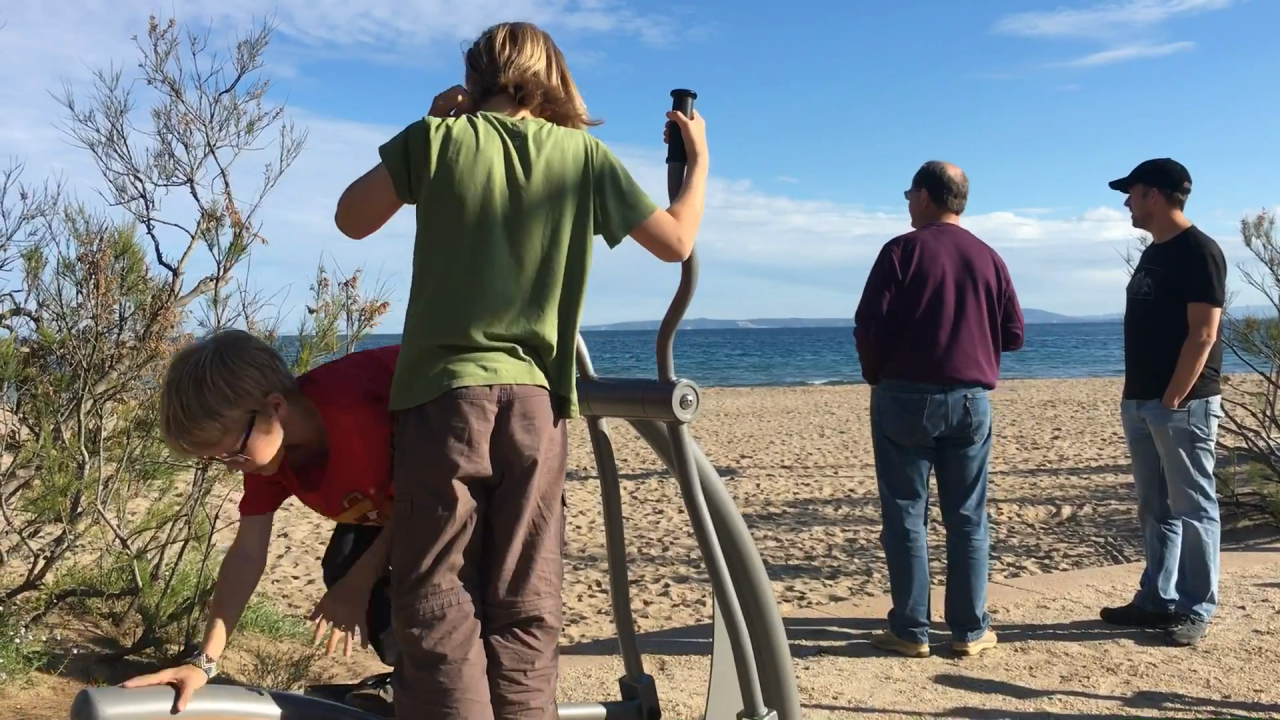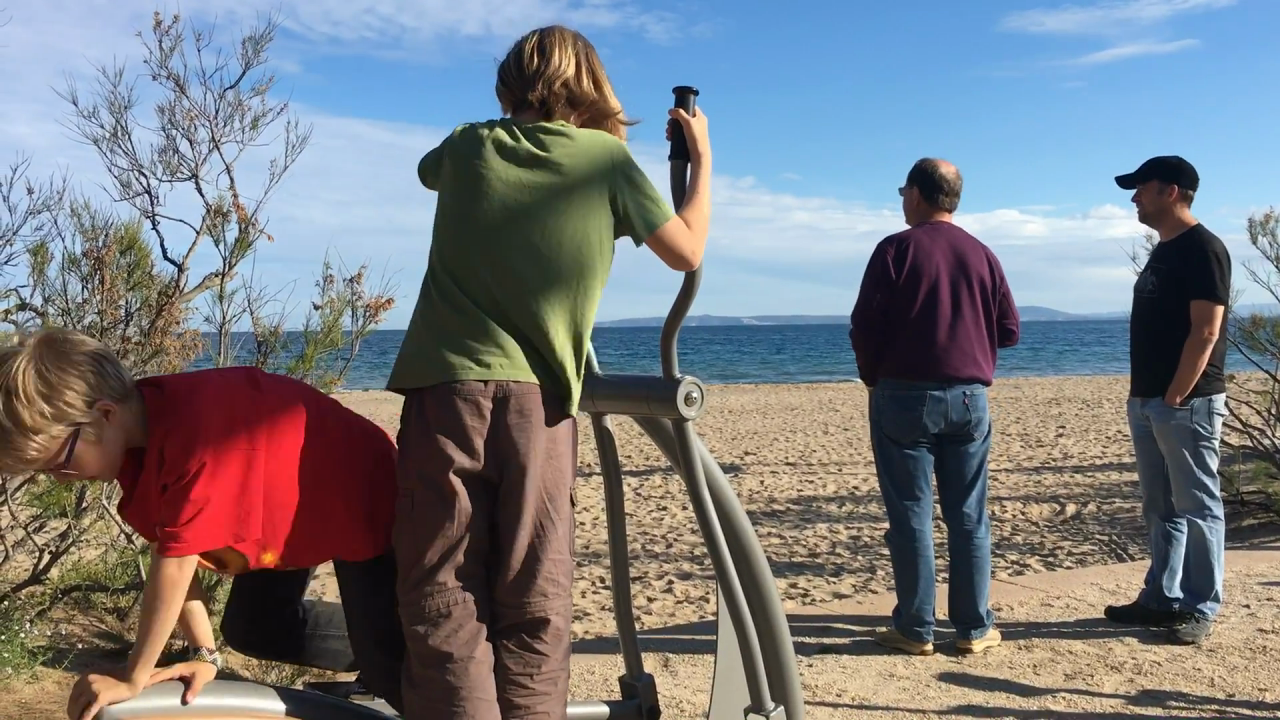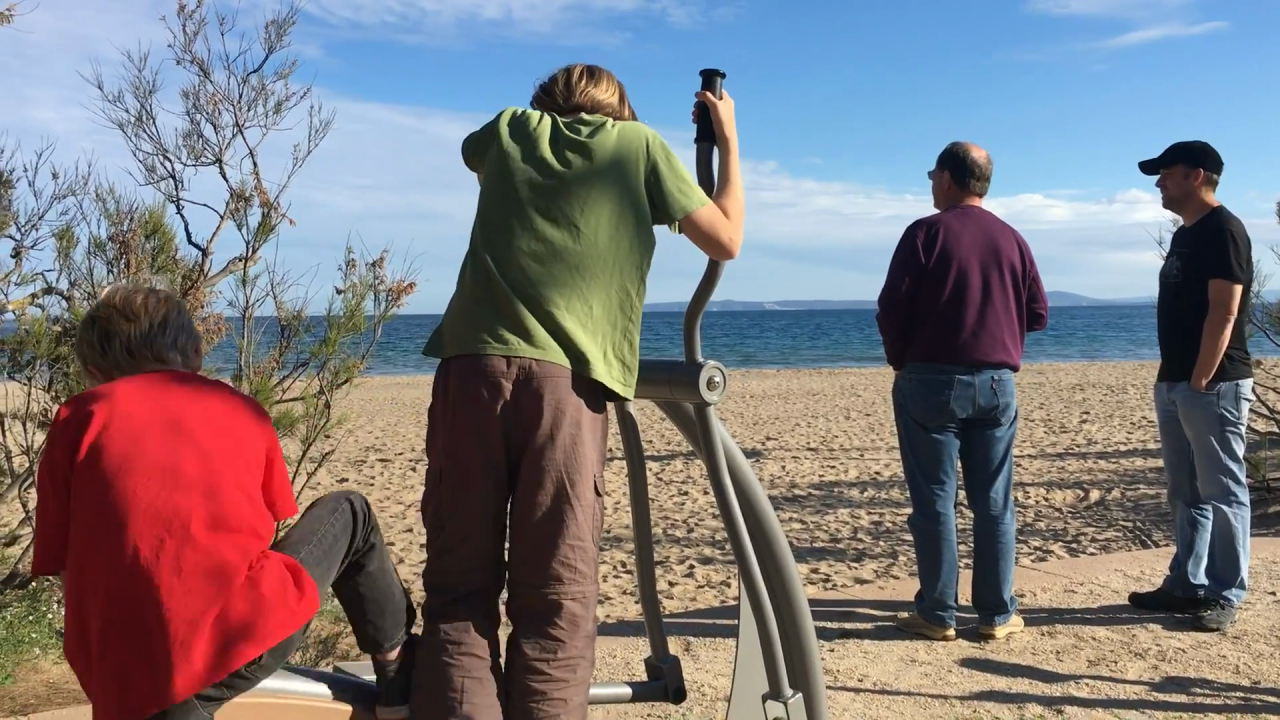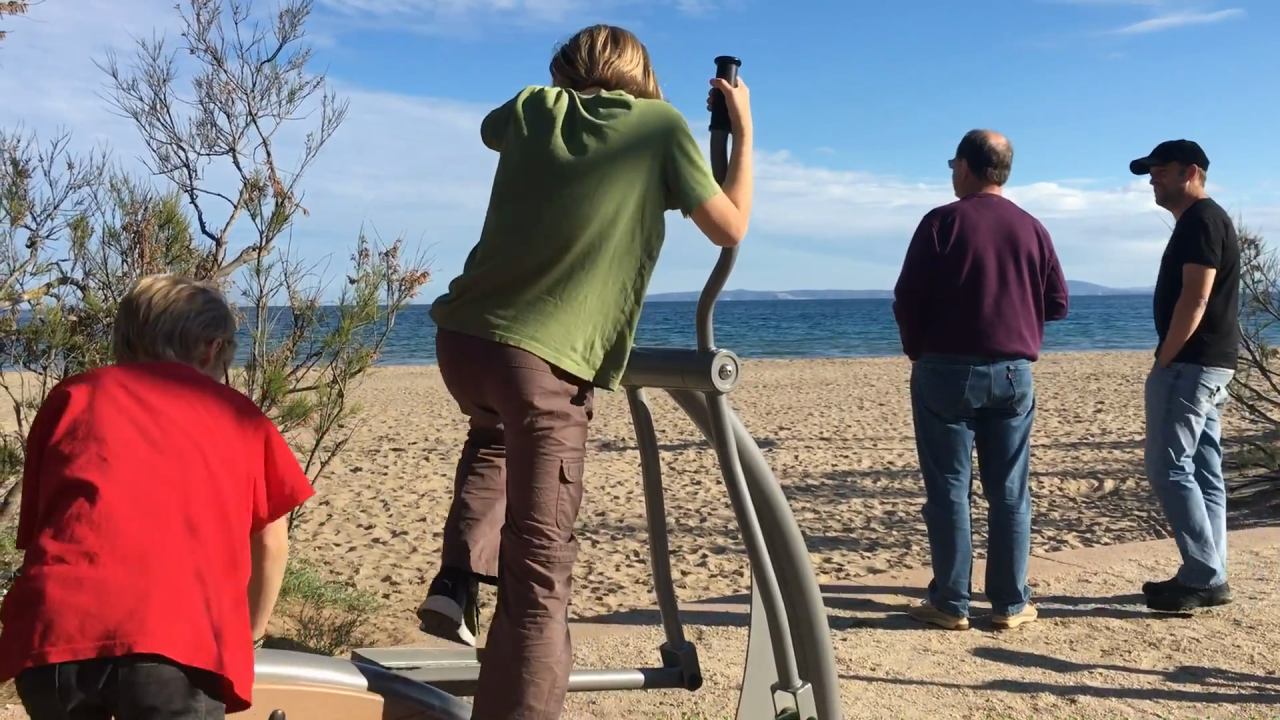
dt=1s
person 1, frame 1
left shoulder: (437, 139)
right shoulder: (581, 153)
left elbow: (351, 220)
right elbow: (675, 242)
right wrist: (699, 159)
left hip: (443, 393)
right hip: (533, 399)
left knee: (439, 604)
right knee: (524, 607)
person 1, frame 2
left shoulder: (466, 147)
right shoulder: (604, 156)
right elbow: (687, 251)
right wrist: (701, 157)
left hip: (448, 389)
right hip: (538, 399)
left knee: (445, 599)
right knee: (533, 604)
person 1, frame 3
left shoulder: (507, 130)
right shoulder: (637, 143)
right elbow: (725, 240)
right wrist: (729, 142)
left hip: (475, 367)
right hip: (566, 381)
left knee: (460, 592)
right knee: (555, 596)
person 1, frame 4
left shoulder: (531, 107)
right shoulder: (660, 125)
left elbow: (491, 130)
right elbow: (731, 229)
right wrist: (743, 129)
left hip: (464, 336)
right hip: (549, 359)
left knee: (494, 434)
right knee: (537, 568)
left ankle: (458, 582)
person 2, frame 1
left shoulder: (902, 250)
right shoulder: (989, 258)
left elbow: (870, 327)
right elbow: (1014, 334)
left wrist: (874, 375)
left hip: (906, 397)
right hip: (971, 400)
left knee: (905, 515)
right knee: (968, 518)
left ankle: (911, 630)
right ankle: (970, 629)
person 2, frame 2
left shoulder: (896, 249)
right shoulder: (982, 254)
left elbow: (865, 327)
right elbow: (1009, 330)
left wrist: (872, 377)
left hip: (905, 396)
right hip: (970, 398)
left knee: (911, 515)
right knee: (969, 516)
left ankle: (915, 628)
right ankle: (974, 627)
person 2, frame 3
left shoulder: (926, 232)
right shoulder: (1011, 239)
left elbow: (892, 308)
right elbow: (1038, 313)
left wrist: (899, 360)
left hip: (931, 380)
right hip: (997, 382)
left knee: (934, 499)
right knee: (994, 502)
left ankle: (937, 613)
right ankle: (997, 613)
person 2, frame 4
left shoulder: (942, 222)
right shoulder: (1031, 228)
left elbow: (908, 299)
right elbow: (1058, 303)
left wrist: (916, 350)
left hip: (947, 370)
right hip: (1014, 373)
left knee: (949, 489)
right knee: (1010, 491)
left ankle: (950, 603)
right ankle: (1011, 603)
person 3, frame 1
left shoulder: (1199, 252)
right shoulder: (1152, 252)
left elbow: (1203, 335)
left wrist: (1173, 399)
right wrist: (1134, 394)
left hip: (1182, 404)
right hip: (1140, 402)
left knee: (1192, 509)
right knee: (1156, 509)
left ankle: (1195, 609)
right ankle: (1157, 599)
person 3, frame 2
left shoulder: (1203, 249)
right shoulder: (1162, 250)
left elbow: (1206, 333)
left wrist: (1176, 396)
left hip: (1186, 402)
right hip: (1147, 400)
left knee: (1196, 507)
right knee: (1161, 508)
left ankle: (1199, 608)
right ankle: (1162, 597)
person 3, frame 3
left shoulder: (1223, 231)
right shoulder: (1184, 234)
left elbow: (1223, 314)
left wrist: (1201, 381)
left hip: (1213, 386)
right hip: (1173, 384)
left knee: (1222, 493)
right knee: (1186, 492)
left ankle: (1225, 595)
right ankle: (1186, 584)
person 3, frame 4
left shoulder: (1201, 220)
right shoulder: (1199, 222)
left elbow: (1195, 299)
left wrist: (1164, 360)
left hip: (1189, 364)
right hip: (1206, 364)
left knee: (1168, 470)
right knee: (1202, 474)
left ankle: (1205, 576)
right ankle: (1203, 575)
person 4, frame 1
left shoulder: (360, 415)
right shoulder: (265, 441)
right elbow: (249, 550)
left wrist: (360, 574)
right wrist: (204, 659)
right knee: (341, 569)
person 4, frame 2
left shoulder: (195, 435)
right shoulder: (140, 430)
left elbow: (175, 562)
right elbow: (167, 547)
left wrist: (133, 678)
right wrist: (205, 654)
left hip: (360, 499)
left knee: (386, 667)
right knee: (247, 629)
right ankle: (369, 660)
person 4, frame 3
left shoulder: (77, 419)
right shoulder: (242, 409)
left elbow: (66, 569)
left wrist: (117, 671)
right hip: (258, 629)
right knee: (350, 515)
right ankle: (399, 680)
person 4, frame 4
left shoulder: (70, 397)
right shoulder: (238, 412)
right elbow: (273, 539)
right wrist: (251, 631)
left hip: (57, 625)
right hip: (176, 641)
